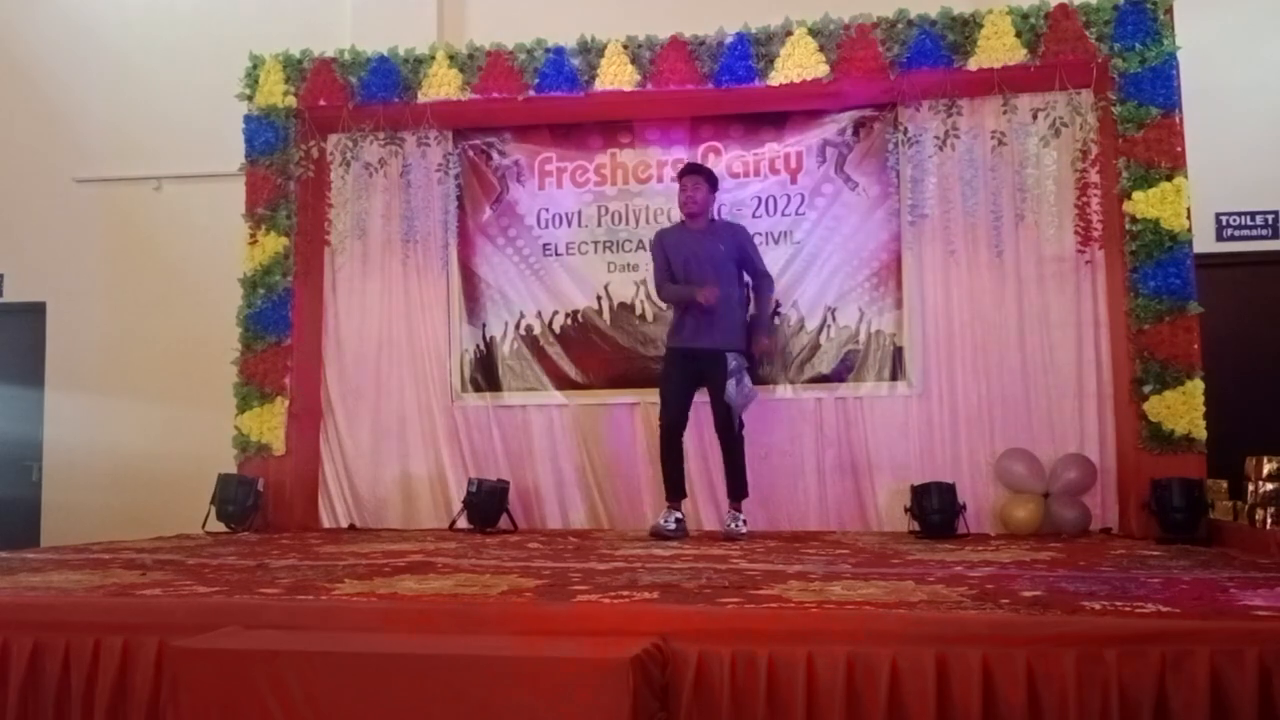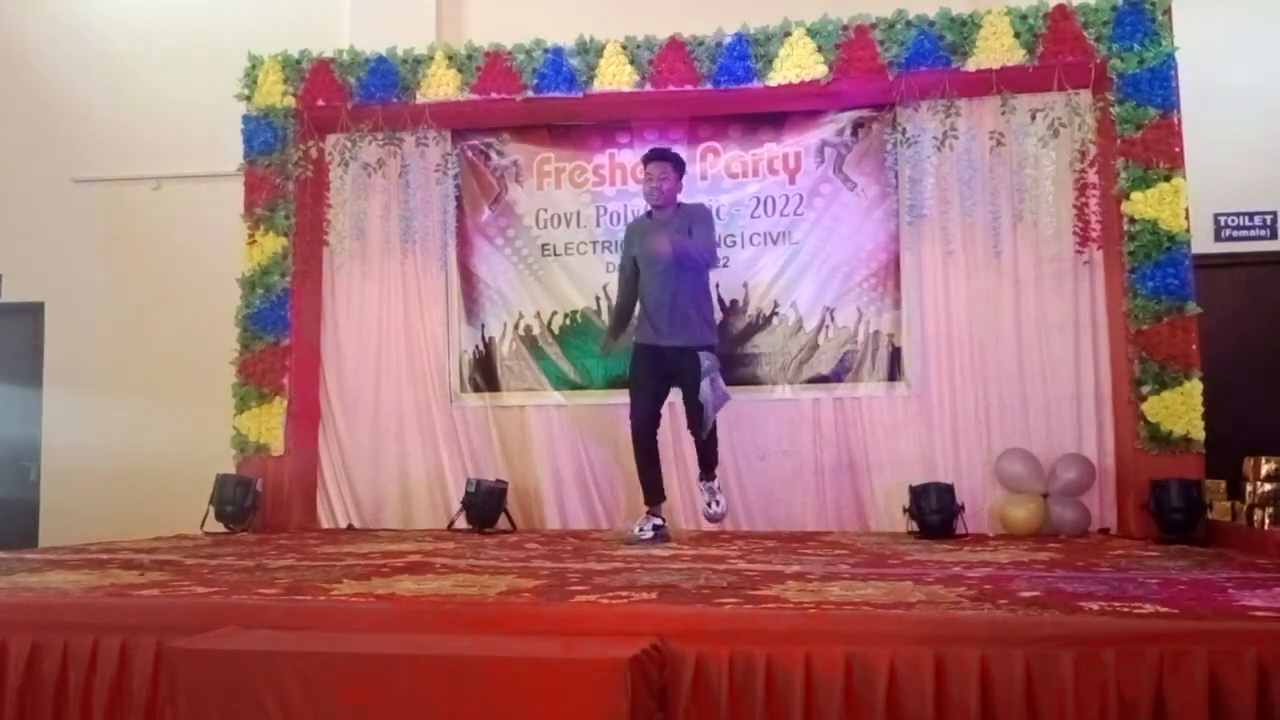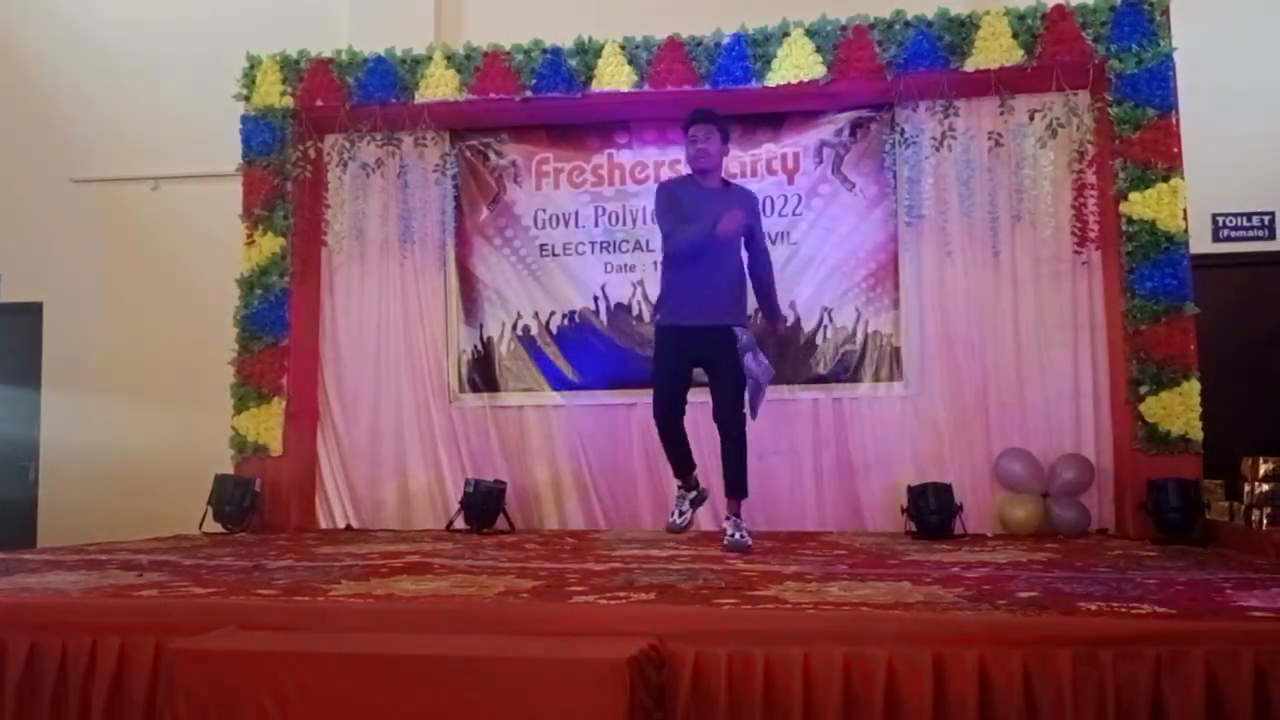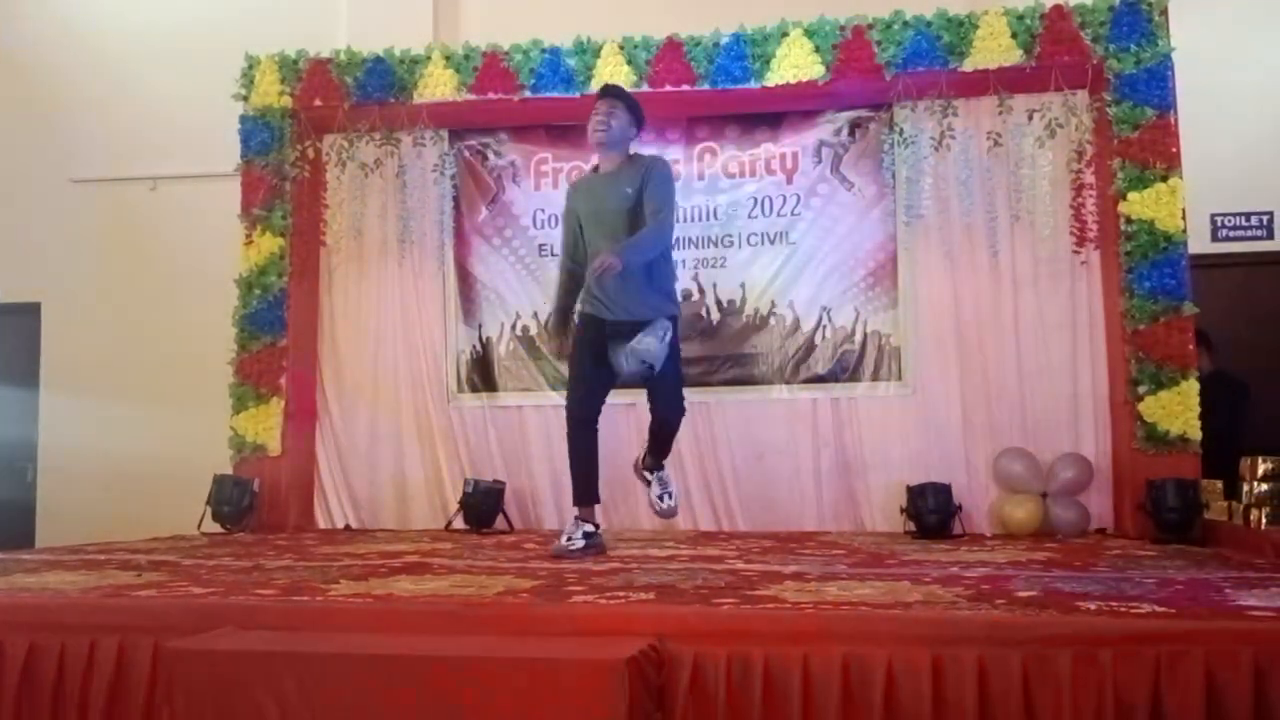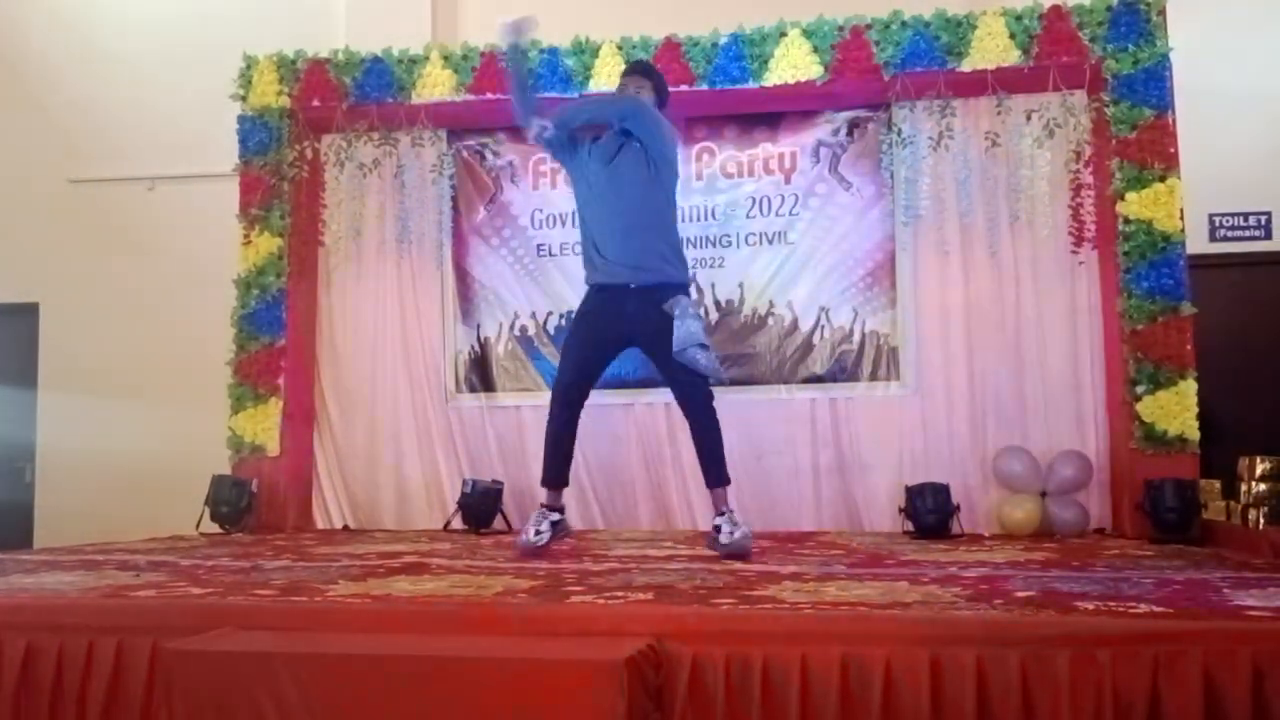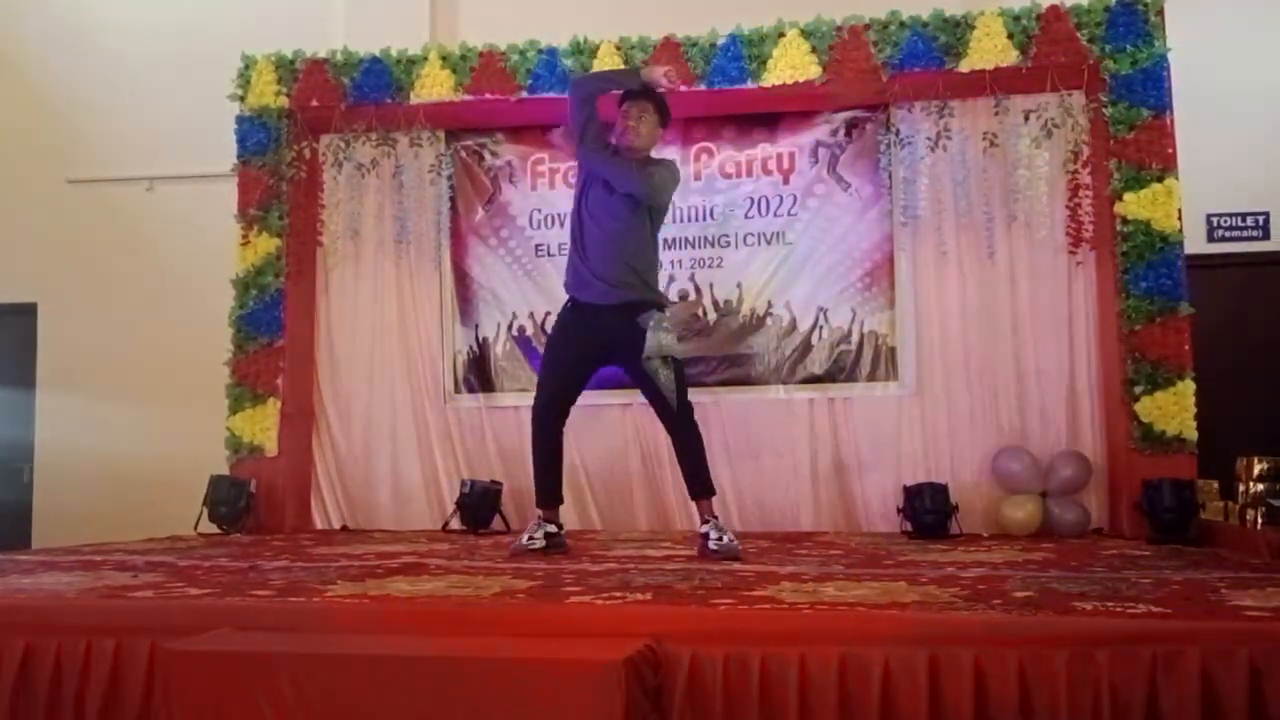
dt=0.7s
person 1, frame 1
left shoulder: (735, 234)
right shoulder: (665, 239)
left elbow: (763, 280)
right elbow: (663, 288)
left wrist: (760, 327)
right wrist: (693, 293)
left hip: (725, 347)
right hip: (681, 348)
left knee: (729, 428)
right knee: (670, 423)
left ankle: (735, 510)
right ankle: (674, 510)
person 1, frame 2
left shoulder: (698, 216)
right shoulder: (633, 231)
left elbow: (707, 256)
left wrist: (672, 247)
right wrist: (616, 328)
left hip: (694, 343)
right hip: (648, 345)
left knee: (702, 423)
right knee: (642, 424)
left ankle: (708, 480)
right ankle: (653, 514)
person 1, frame 3
left shoulder: (745, 199)
right shoulder: (670, 192)
left elbow: (758, 257)
right elbow: (675, 243)
left wrist: (772, 312)
right wrist: (715, 229)
left hip: (726, 326)
right hip: (676, 324)
left knee: (730, 417)
right knee: (666, 410)
left ankle: (734, 517)
right ankle: (688, 487)
person 1, frame 4
left shoulder: (652, 172)
right shoulder: (578, 189)
left elbow: (660, 230)
right elbow: (571, 257)
left wrist: (619, 254)
right wrist: (562, 325)
left hip: (652, 316)
right hip: (597, 319)
left knee: (668, 409)
right knee: (580, 413)
left ankle: (651, 466)
right ankle: (585, 524)
person 1, frame 5
left shoulder: (659, 140)
right shoulder: (581, 146)
left elbow: (630, 109)
right elbow: (528, 115)
left wrist: (557, 119)
right wrist: (516, 51)
left hip: (663, 295)
right hip: (605, 295)
left knee: (696, 399)
right knee: (565, 394)
left ankle: (723, 517)
right ankle: (551, 509)
person 1, frame 6
left shoulder: (662, 171)
right shoulder: (597, 155)
left elbow: (639, 183)
right elbow: (580, 91)
left wrist: (591, 159)
right wrist: (641, 74)
left hip: (636, 314)
right hip: (582, 313)
left knee: (678, 415)
right knee: (546, 412)
left ankle: (709, 525)
right ankle: (547, 523)
